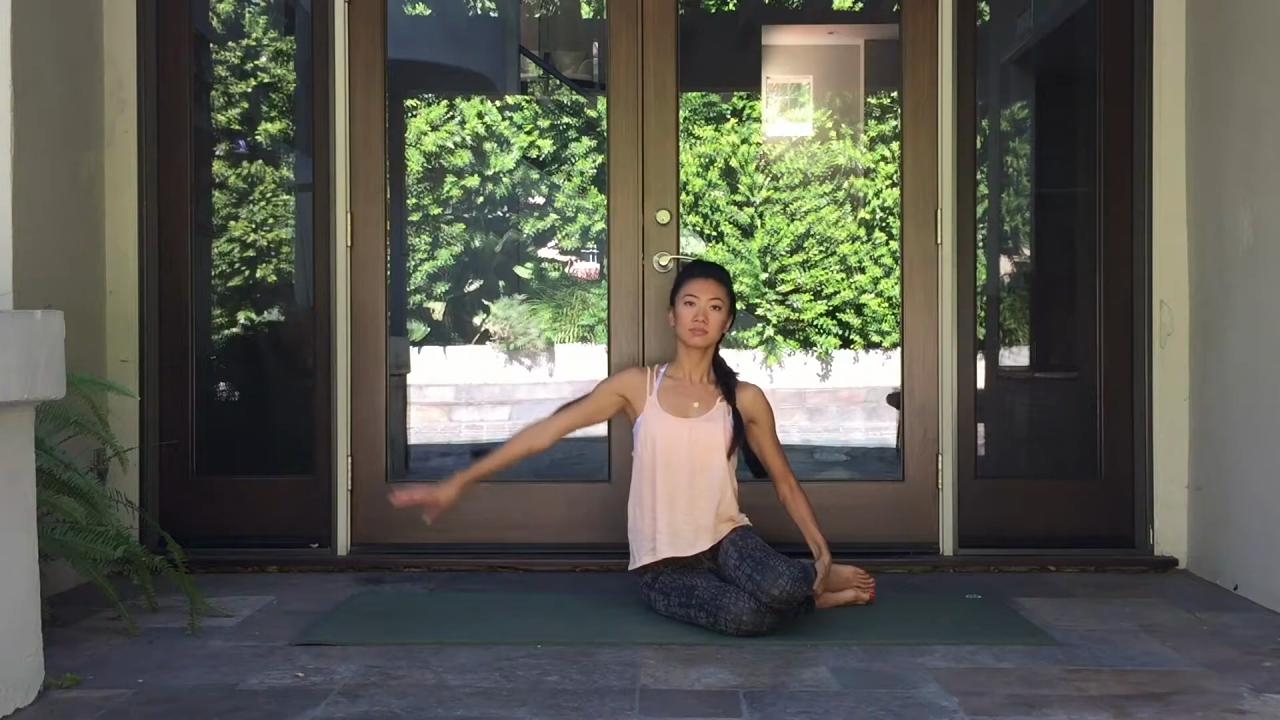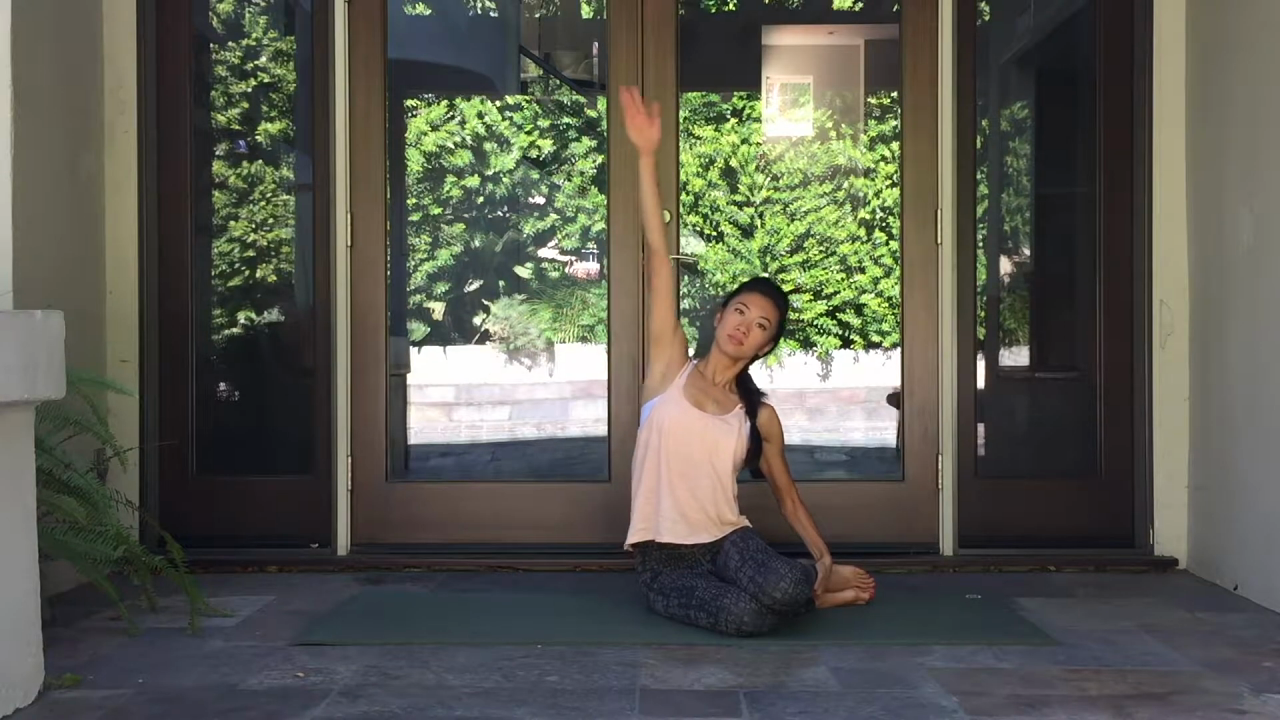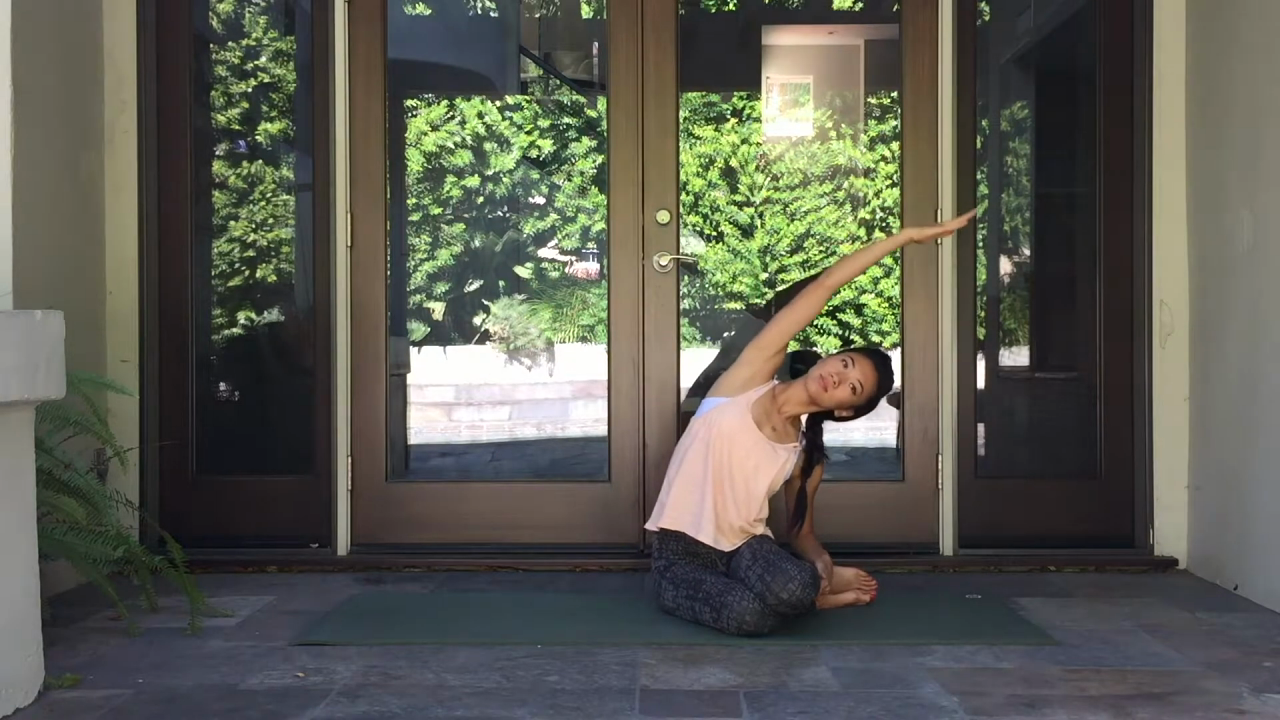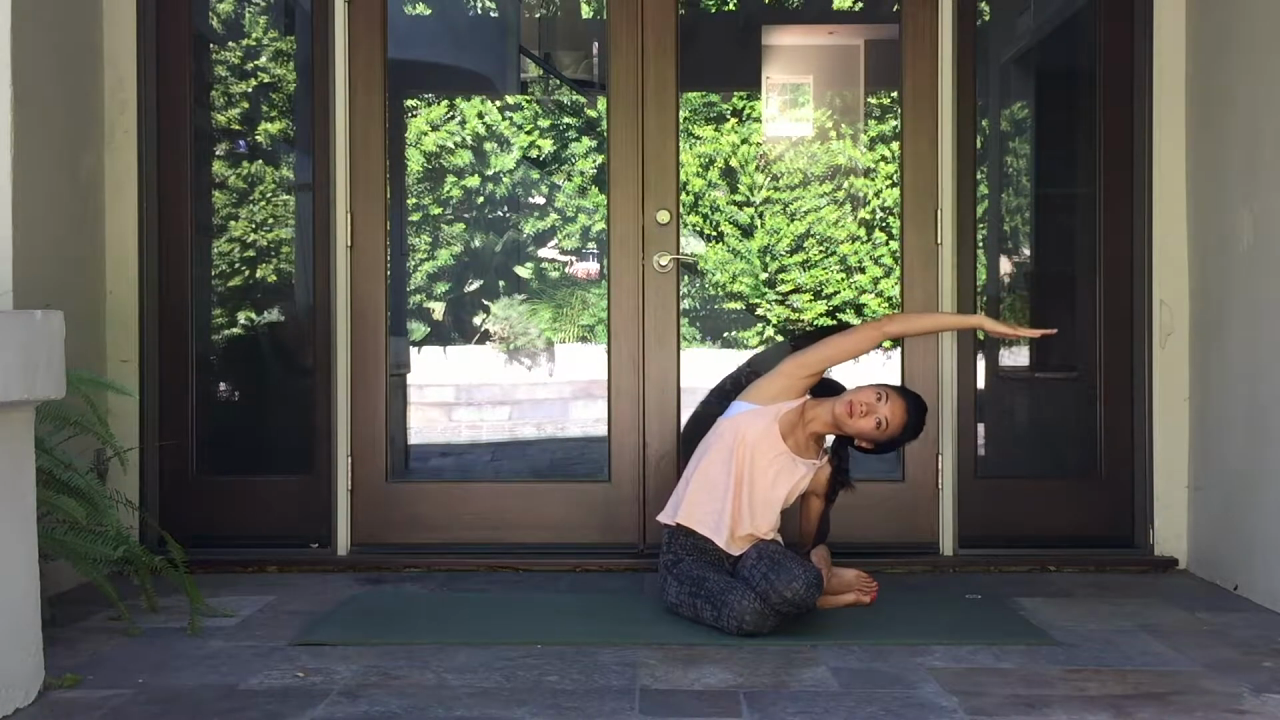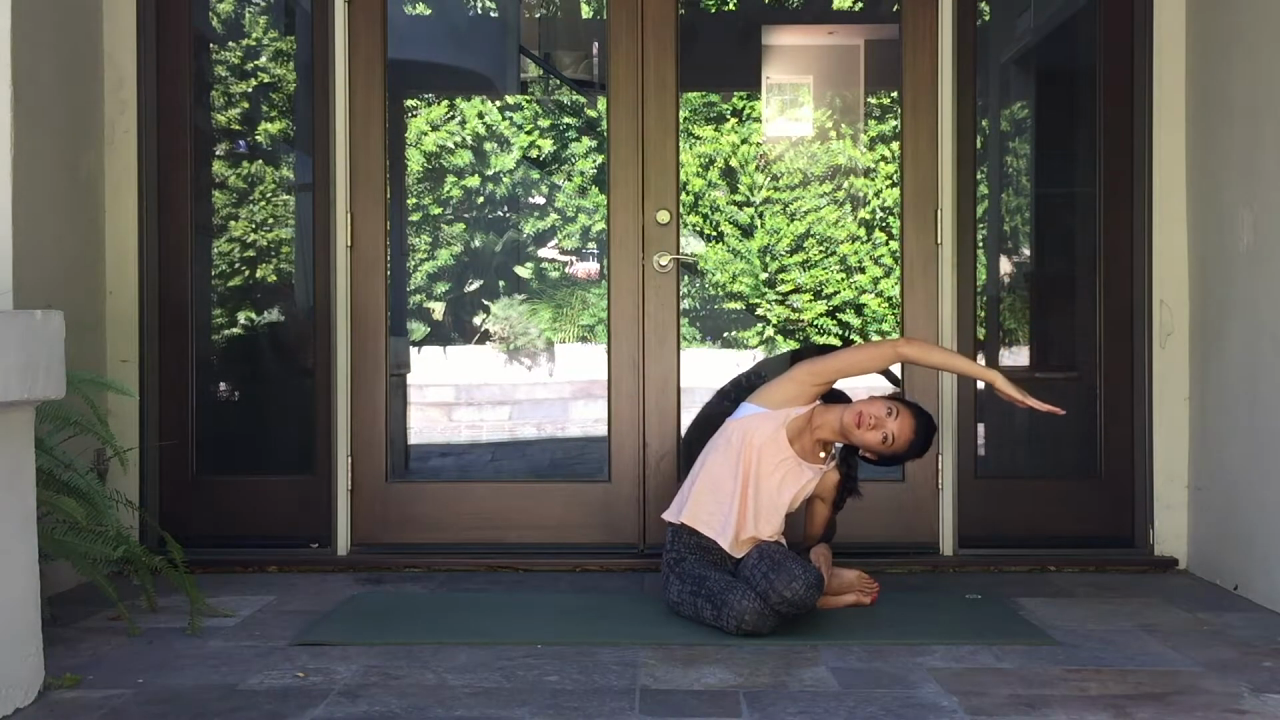
dt=1s
person 1, frame 1
left shoulder: (746, 399)
right shoulder: (638, 385)
left elbow: (785, 481)
right elbow: (547, 430)
left wrist: (823, 552)
right wrist: (460, 482)
left hip: (726, 540)
right hip: (663, 565)
left knee: (783, 585)
right knee: (746, 614)
left ankle: (817, 576)
right ankle: (812, 590)
person 1, frame 2
left shoulder: (760, 417)
right shoulder: (670, 365)
left elbow: (786, 496)
right elbow: (658, 255)
left wrist: (824, 559)
right wrist: (646, 156)
left hip: (726, 540)
right hip: (663, 557)
left knee: (784, 588)
right knee: (744, 617)
left ankle: (816, 582)
right ankle: (810, 591)
person 1, frame 3
left shoulder: (805, 458)
right shoulder: (754, 374)
left elbow: (802, 533)
right elbow: (823, 287)
left wrist: (822, 565)
right wrist: (908, 235)
left hip: (744, 546)
right hip: (679, 549)
left knee: (794, 588)
right knee: (749, 615)
left ankle: (816, 585)
right ankle: (815, 592)
person 1, frame 4
right shoulder: (787, 385)
left elbow: (810, 538)
right elbow: (881, 329)
left wrist: (818, 557)
right wrist: (979, 322)
left hip: (751, 550)
right hip: (689, 548)
left knee: (799, 586)
right knee: (749, 616)
right ankle: (820, 590)
person 1, frame 5
right shoulder: (798, 389)
left elbow: (815, 537)
right elbow: (899, 349)
left wrist: (819, 552)
right wrist: (993, 378)
left hip: (754, 551)
right hip: (693, 549)
left knee: (796, 586)
right knee: (749, 616)
left ankle: (817, 586)
right ankle: (822, 589)
